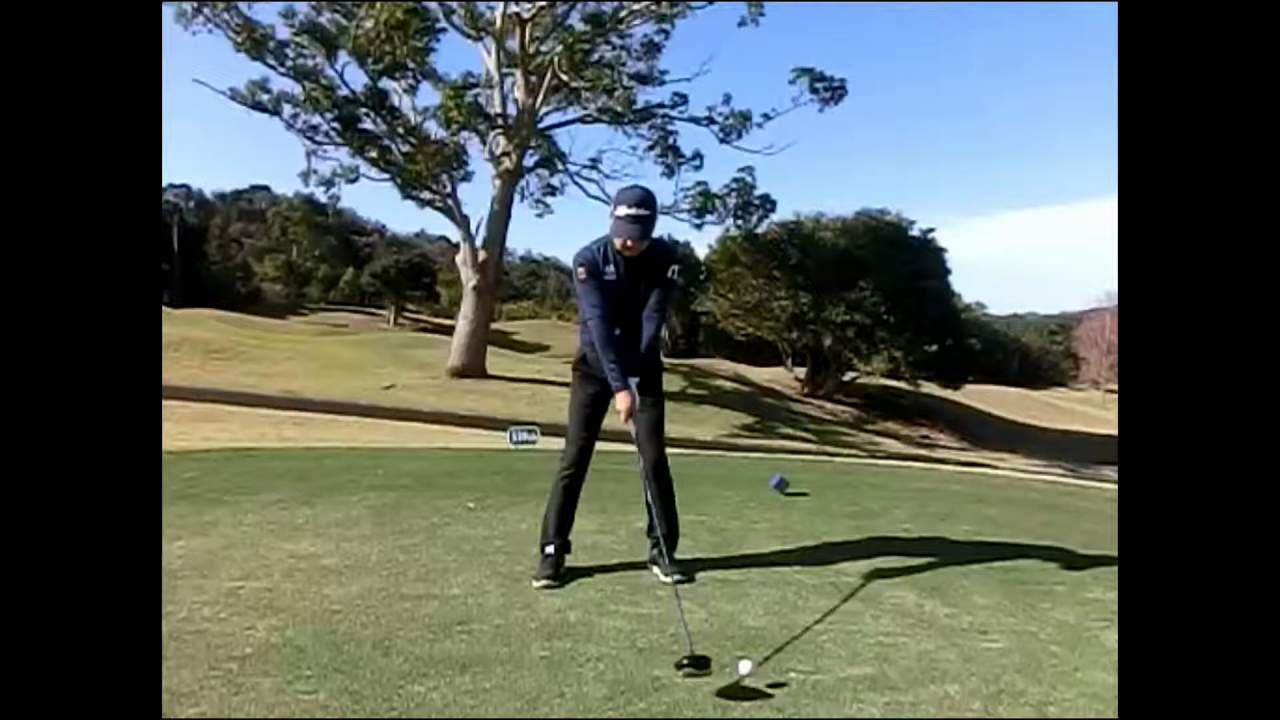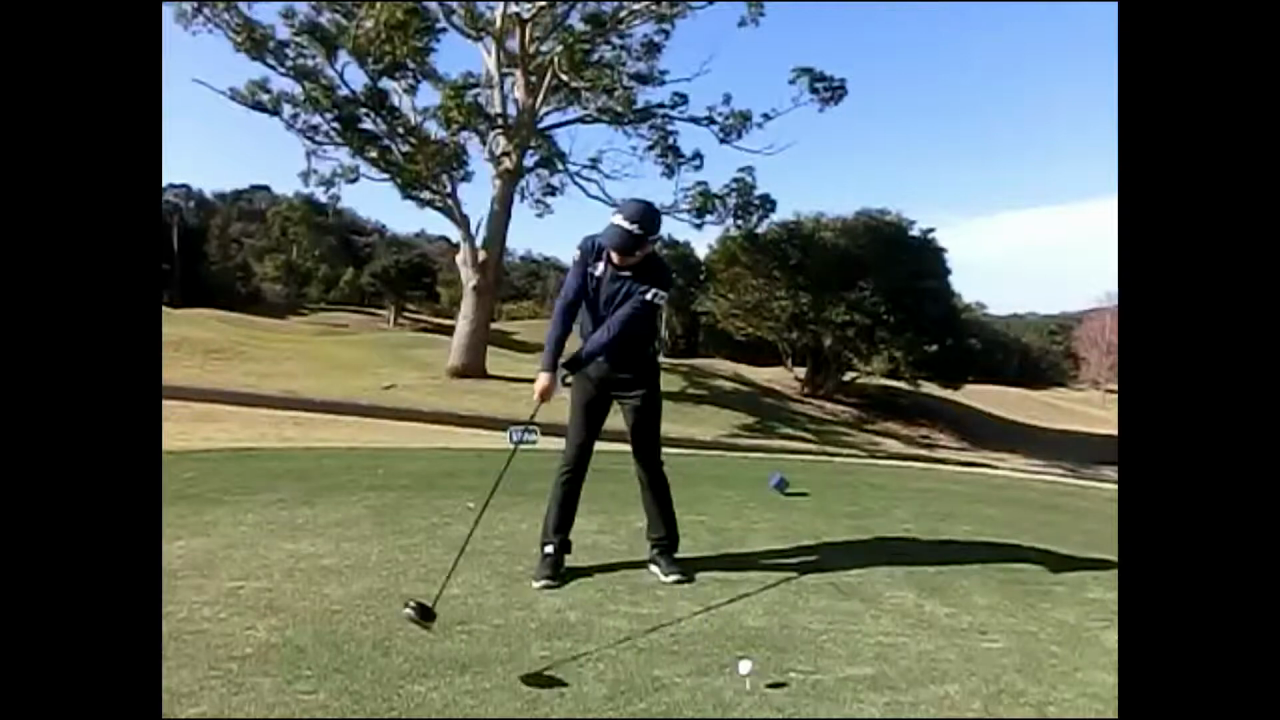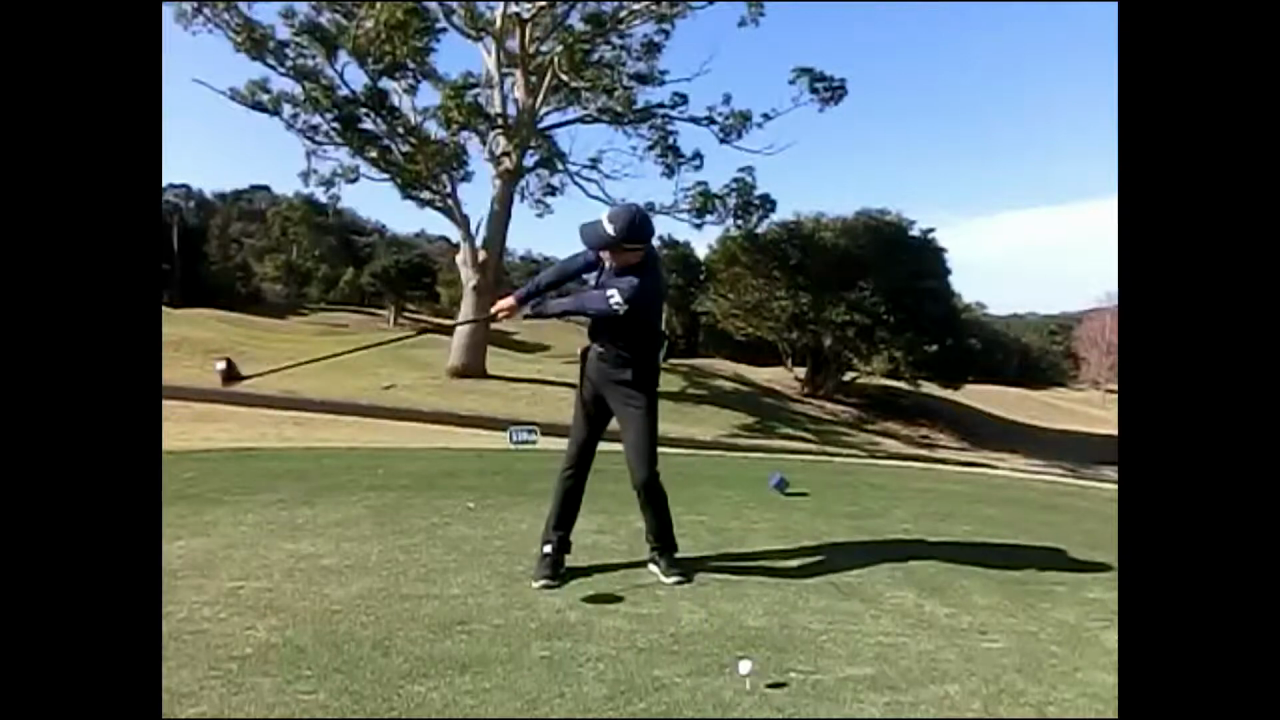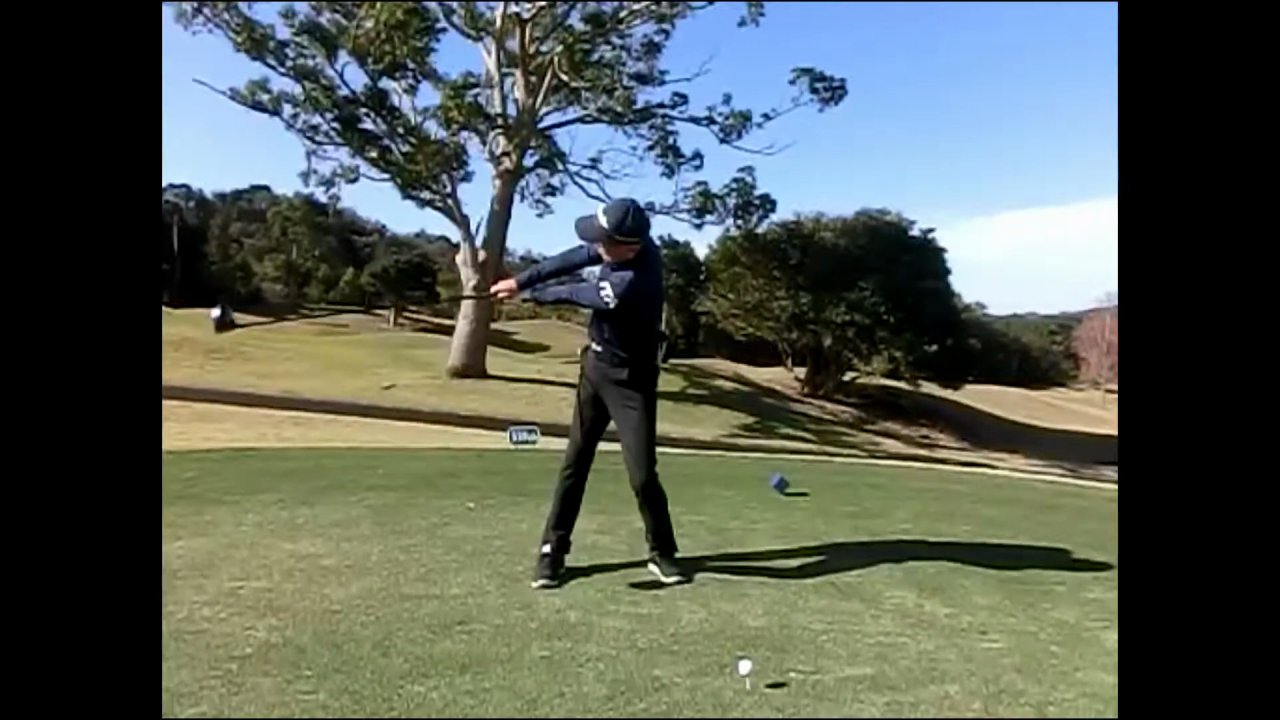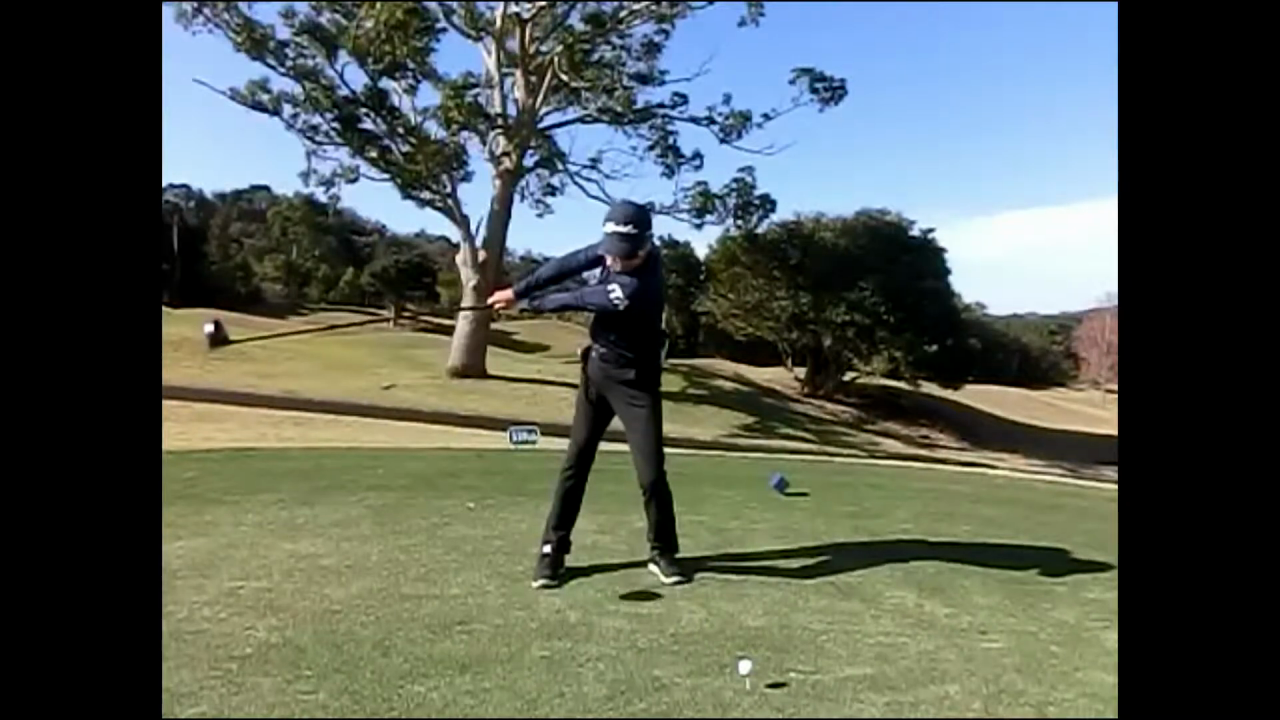
dt=0.5s
person 1, frame 1
left shoulder: (664, 259)
right shoulder: (588, 259)
left elbow: (652, 320)
right elbow: (599, 324)
left wrist: (634, 380)
right wrist: (618, 385)
left hip: (643, 366)
right hip: (594, 365)
left knee: (654, 460)
right knee: (574, 458)
left ankle: (662, 550)
right ankle: (552, 550)
person 1, frame 2
left shoulder: (656, 278)
right shoulder: (592, 249)
left elbow: (615, 328)
right elbow: (566, 307)
left wrist: (565, 368)
right wrist: (549, 366)
left hip: (636, 373)
right hip: (591, 367)
left knee: (648, 465)
right knee: (572, 460)
left ankle: (662, 550)
right ankle: (552, 549)
person 1, frame 3
left shoulder: (639, 288)
right shoulder: (619, 248)
left elbow: (579, 304)
right elbow: (572, 267)
left wrist: (534, 308)
right wrist: (520, 296)
left hip: (632, 378)
right hip: (596, 365)
left knee: (643, 474)
right knee: (575, 461)
left ankle: (662, 552)
right ankle: (553, 549)
person 1, frame 4
left shoulder: (632, 284)
right shoulder: (634, 244)
left elbow: (574, 293)
right elbow: (575, 258)
left wrist: (532, 292)
right wrist: (521, 279)
left hip: (630, 378)
right hip: (596, 365)
left knee: (642, 475)
right knee: (575, 461)
left ankle: (662, 553)
right ankle: (553, 549)
person 1, frame 5
left shoulder: (638, 287)
right shoulder: (617, 248)
left elbow: (578, 300)
right elbow: (570, 263)
left wrist: (530, 303)
right wrist: (517, 290)
left hip: (635, 379)
right hip: (597, 367)
left knee: (651, 475)
right knee: (576, 461)
left ankle: (663, 553)
right ankle: (553, 549)
